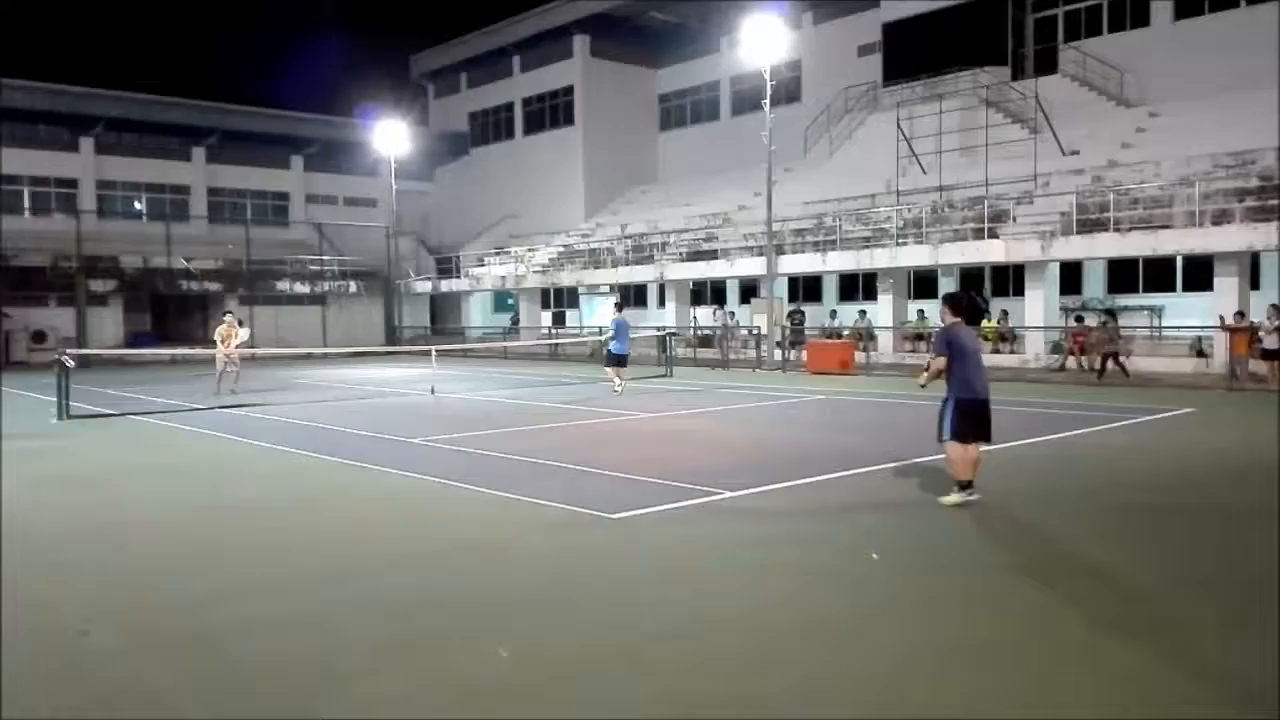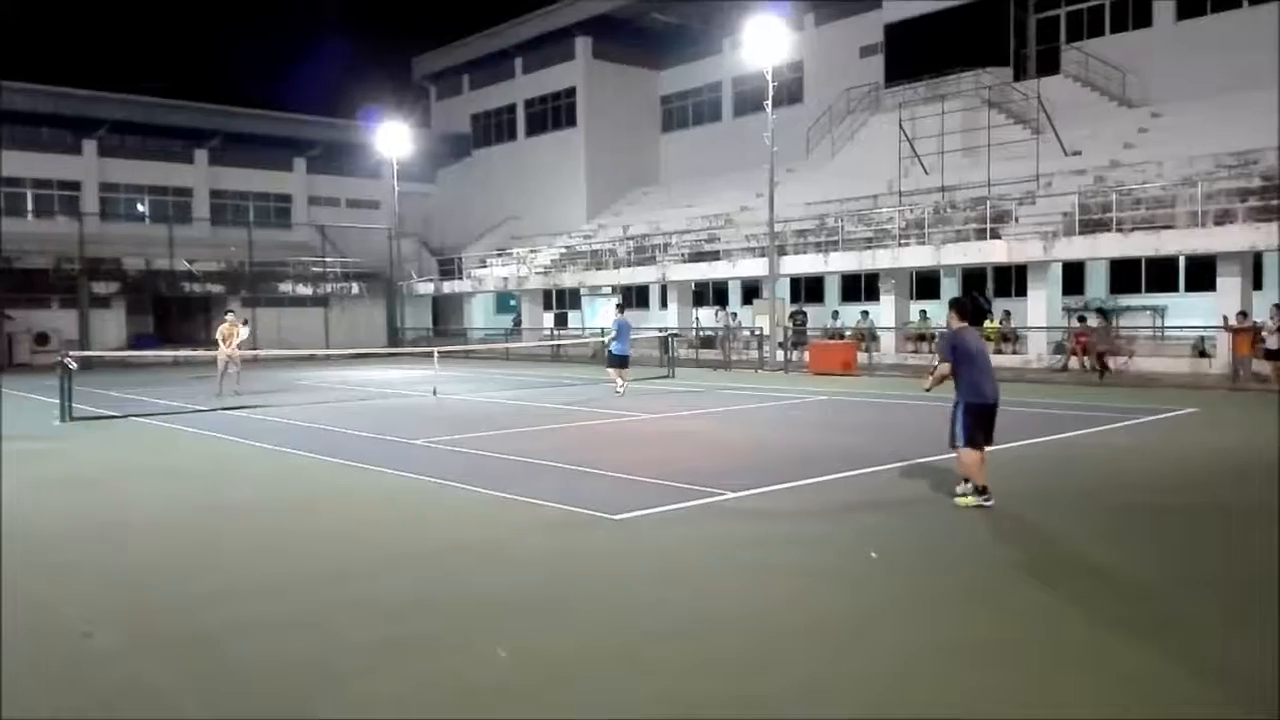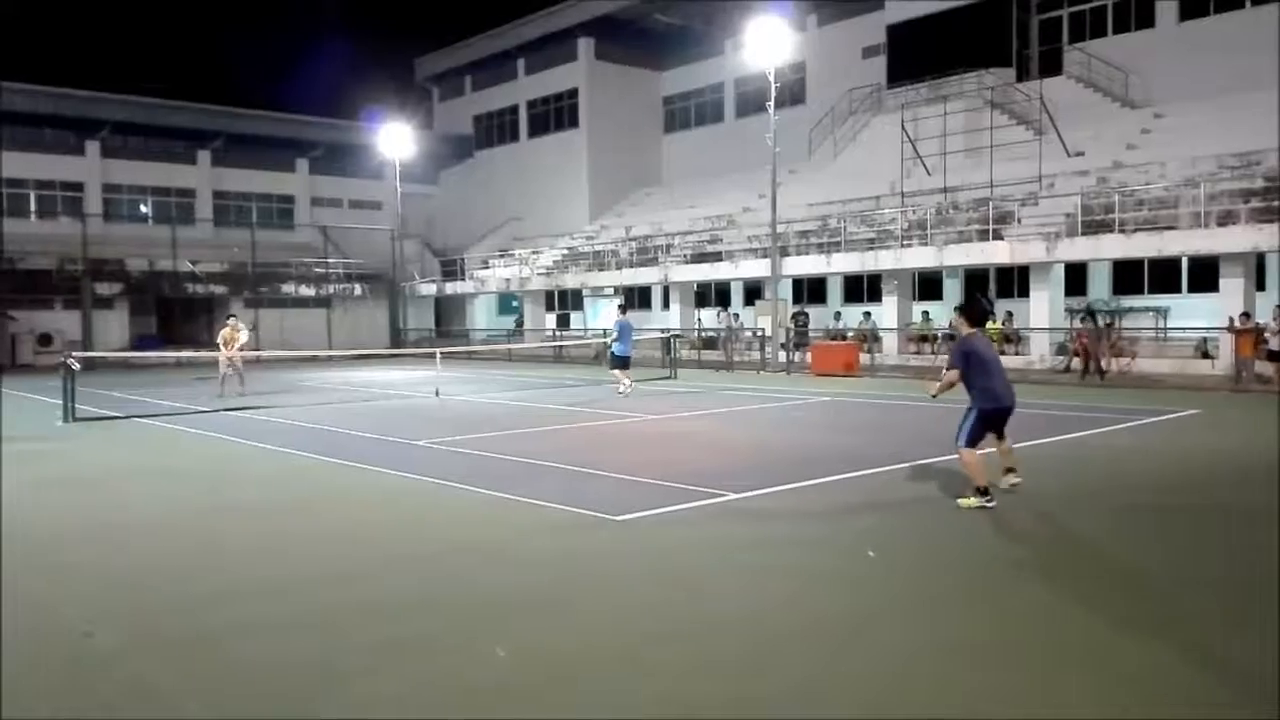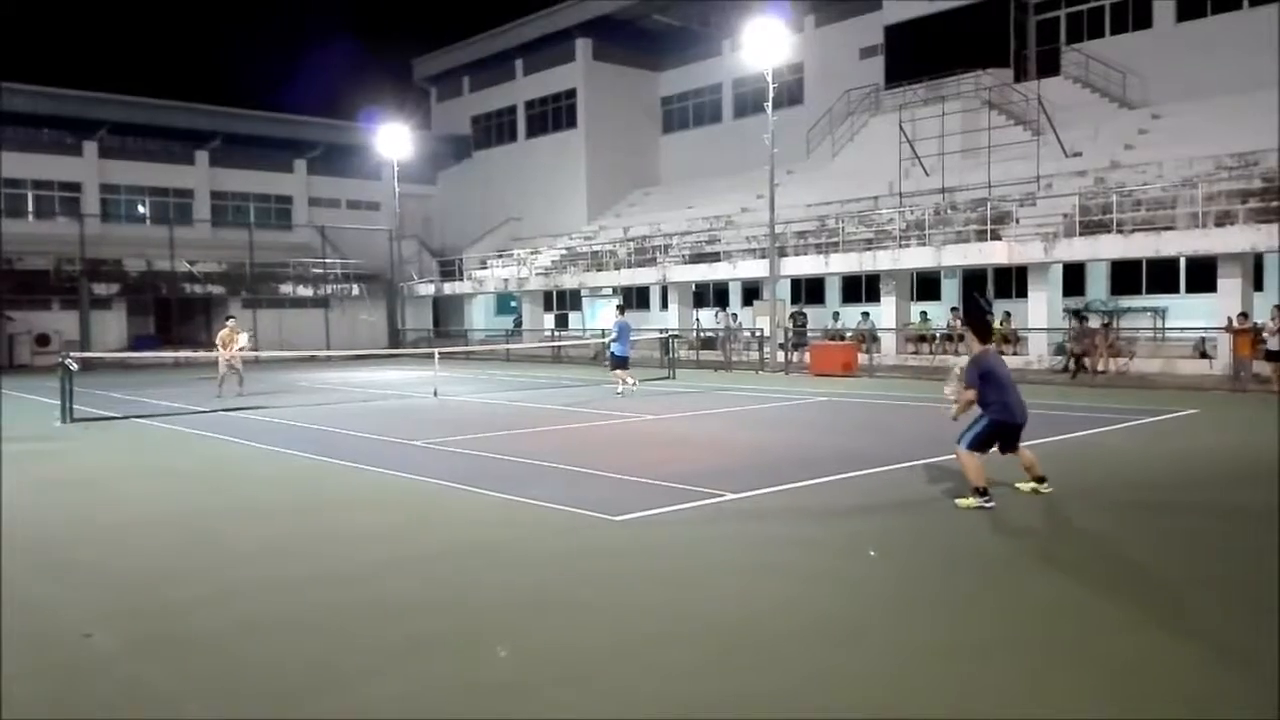
dt=0.2s
person 1, frame 1
left shoulder: (944, 333)
right shoulder: (970, 333)
left elbow: (940, 364)
left wrist: (926, 378)
right wrist: (933, 370)
left hip: (960, 394)
right hip: (980, 393)
left knee: (951, 441)
right knee: (972, 442)
left ankle: (965, 488)
right ankle: (967, 485)
person 1, frame 2
left shoulder: (949, 338)
right shoulder: (976, 336)
left elbow: (945, 370)
left wrist: (930, 383)
right wrist: (936, 376)
left hip: (970, 398)
right hip: (991, 395)
left knee: (964, 446)
right knee: (977, 443)
left ankle: (982, 494)
right ankle: (969, 481)
person 1, frame 3
left shoulder: (961, 344)
right shoulder: (983, 340)
left elbow: (952, 377)
left wrist: (936, 390)
right wrist: (941, 383)
left hip: (987, 402)
right hip: (1006, 398)
left knee: (965, 447)
right knee: (999, 435)
left ankle: (984, 495)
right ankle: (1010, 473)
person 1, frame 4
left shoulder: (975, 363)
right shoulder: (994, 359)
left elbow: (970, 396)
left wrist: (957, 411)
right wrist: (961, 399)
left hip: (998, 415)
right hip: (1018, 414)
left knee: (964, 449)
right knee: (1015, 448)
left ankle: (981, 495)
right ankle: (1040, 481)
